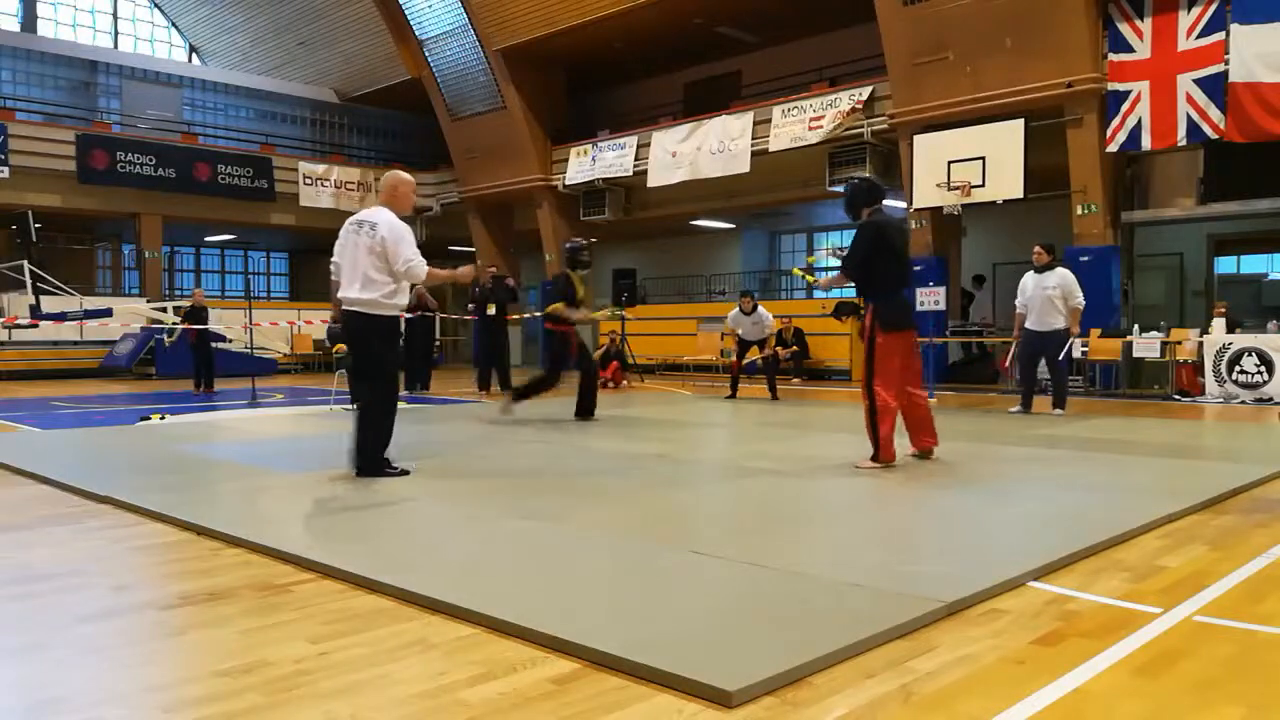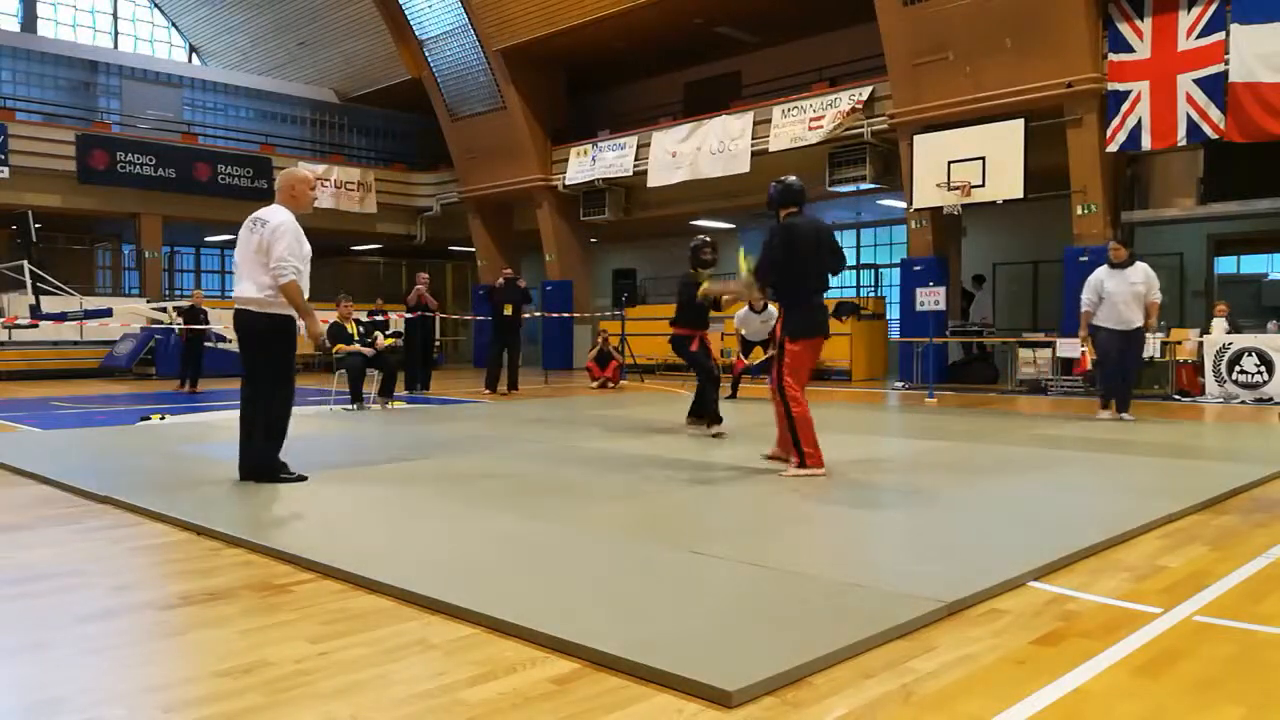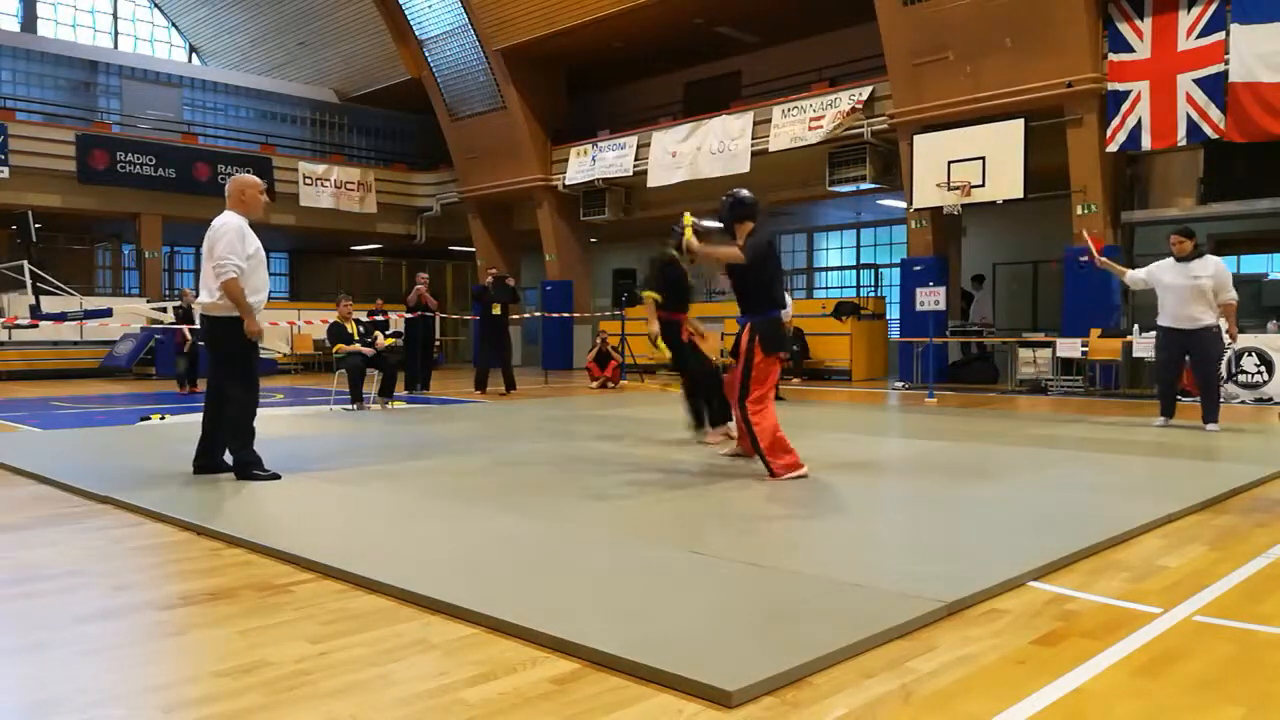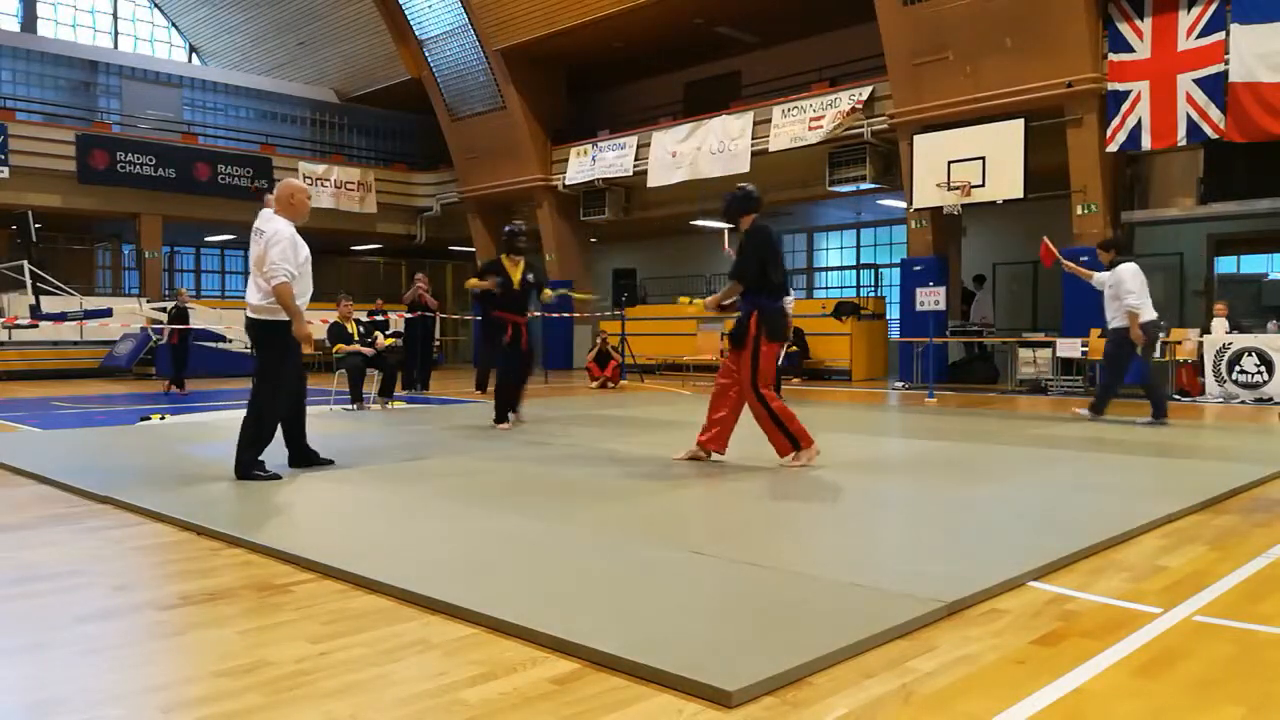
dt=1s
person 1, frame 1
left shoulder: (353, 223)
right shoulder: (394, 228)
left elbow: (338, 270)
right elbow: (416, 273)
left wrist: (338, 308)
right wrist: (456, 276)
left hip: (352, 313)
right hip: (379, 318)
left knee: (367, 386)
right knee: (381, 390)
left ankle: (369, 455)
right ankle: (371, 460)
person 1, frame 2
left shoulder: (255, 219)
right shoulder: (285, 224)
right elbow: (286, 278)
right wrist: (310, 318)
left hip: (247, 313)
right hip: (272, 317)
left knee: (255, 389)
right knee: (277, 391)
left ankle: (252, 463)
right ankle: (267, 464)
person 1, frame 3
left shoulder: (231, 224)
right shoulder: (232, 225)
right elbow: (229, 276)
right wrist: (250, 316)
left hip: (221, 319)
right hip: (230, 320)
left knee: (222, 389)
right knee: (242, 390)
left ankle: (208, 457)
right ankle: (245, 462)
person 1, frame 4
left shoulder: (266, 222)
right shoulder: (283, 232)
right elbow: (280, 281)
left wrist: (270, 205)
right wrist: (298, 321)
left hip: (273, 322)
right hip: (273, 323)
left knee: (292, 388)
right knee: (270, 393)
left ankle: (300, 452)
right ankle: (248, 462)
person 2, frame 1
left shoulder: (870, 227)
right shoulder: (895, 225)
left elbow: (852, 271)
left wrist: (828, 281)
right wrist: (849, 255)
left hip: (881, 311)
right hip: (900, 308)
left knee: (878, 383)
right knee: (908, 380)
left ankle: (883, 454)
right ankle: (924, 442)
person 2, frame 2
left shoulder: (780, 231)
right shoulder: (821, 227)
left elbow: (764, 276)
right elbow: (836, 264)
left hip: (794, 317)
right hip: (817, 314)
left knee: (787, 387)
right knee: (786, 383)
left ankle: (809, 459)
right ankle: (785, 447)
person 2, frame 3
left shoulder: (760, 242)
right shoulder: (754, 243)
left elbow: (739, 257)
right elbow: (735, 261)
left wrist: (700, 250)
right wrist: (703, 251)
left hip: (761, 331)
right hip: (760, 329)
left knee: (751, 400)
right knee: (737, 387)
left ankle: (788, 464)
right ankle: (746, 444)
person 2, frame 4
left shoulder: (754, 235)
right shoulder: (762, 234)
left elbow: (742, 279)
left wrist: (717, 299)
right wrist: (727, 301)
left hip: (763, 320)
right hip: (761, 318)
left knee: (758, 387)
right knee: (728, 382)
left ankle: (802, 446)
right ankle: (706, 445)
person 3, frame 1
left shoulder: (579, 281)
right shoulder: (562, 280)
right elbow: (554, 306)
left wrist: (585, 314)
right wrist: (573, 314)
left hip: (570, 334)
right hip: (557, 333)
left knee: (589, 369)
right knee: (552, 376)
left ankle: (584, 412)
right ankle: (516, 396)
person 3, frame 2
left shoulder: (706, 281)
right shoulder: (688, 280)
left elbow: (718, 304)
right elbow: (704, 291)
left wrist: (735, 296)
right wrist: (735, 287)
left hip: (700, 337)
right hip: (684, 338)
left knee: (711, 377)
right knee: (707, 373)
left ankle: (695, 416)
right ankle: (713, 422)
person 3, frame 3
left shoulder: (678, 264)
right shoulder: (666, 261)
right elbow: (649, 293)
left wrist: (694, 324)
right wrist: (653, 322)
left hip: (676, 327)
right hip: (668, 327)
left knee: (709, 371)
right knee: (697, 372)
left ankle: (718, 425)
right ankle: (701, 428)
person 3, frame 4
left shoulder: (531, 269)
right shoulder: (493, 266)
left elbow: (544, 291)
right elbow: (470, 283)
left wrist: (548, 295)
right wrist: (483, 285)
left hip: (521, 326)
right hip: (501, 324)
left knee: (523, 368)
right knee: (506, 369)
left ankle: (512, 407)
right ankle: (501, 417)
person 4, frame 1
left shoulder: (1063, 275)
right shoulder: (1027, 278)
left elbow: (1076, 302)
right elbow: (1021, 306)
left wrist: (1075, 325)
right wrist: (1016, 329)
left hip: (1058, 331)
right hip: (1031, 331)
left knee: (1057, 370)
right knee: (1025, 367)
left ankle: (1059, 406)
right ankle: (1025, 403)
person 4, frame 2
left shoulder: (1143, 270)
right shoulder: (1100, 274)
left elbow: (1153, 296)
right elbow: (1088, 303)
left wrist: (1153, 318)
right wrist: (1083, 328)
left hip: (1134, 330)
right hip: (1104, 329)
left knee: (1130, 371)
right knee: (1109, 367)
left ankle: (1122, 409)
right ankle: (1105, 407)
person 4, frame 3
left shoulder: (1213, 264)
right shoulder: (1161, 267)
left elbow: (1227, 297)
right elbow: (1134, 278)
left wrist: (1231, 324)
right wrist: (1108, 265)
left hip: (1204, 330)
right hip: (1169, 330)
left knee: (1207, 376)
right knee: (1166, 374)
left ankle: (1211, 420)
right ankle: (1166, 414)
person 4, frame 4
left shoulder: (1123, 271)
right shoulder: (1122, 270)
left elbow: (1132, 302)
right elbow: (1098, 279)
left wrist: (1134, 329)
right wrist: (1074, 269)
left hip: (1132, 329)
right hip: (1146, 326)
left knee: (1111, 370)
right knee: (1146, 371)
left ankle: (1095, 410)
right ankle: (1159, 413)
